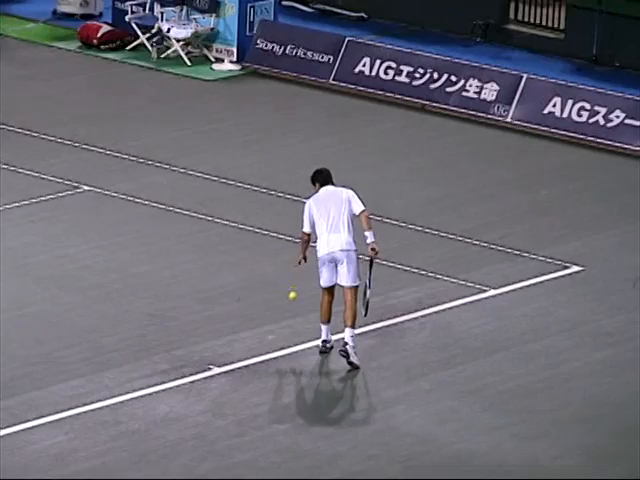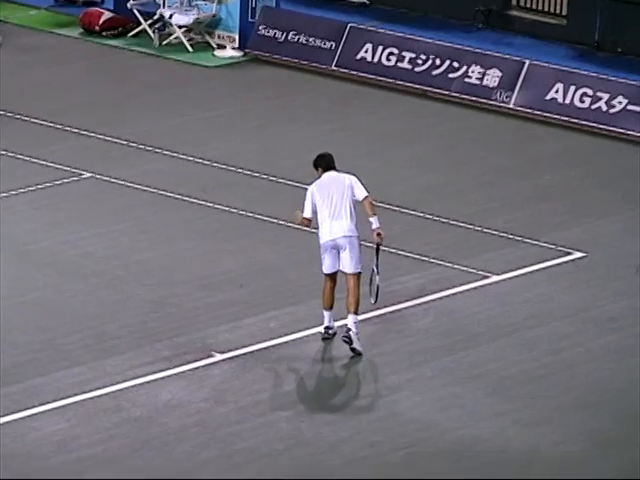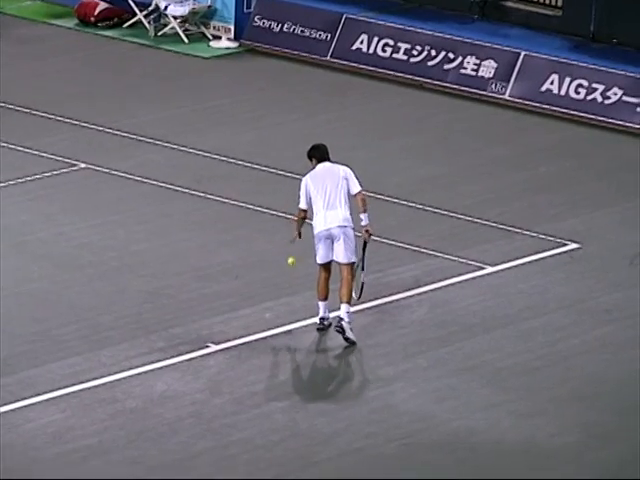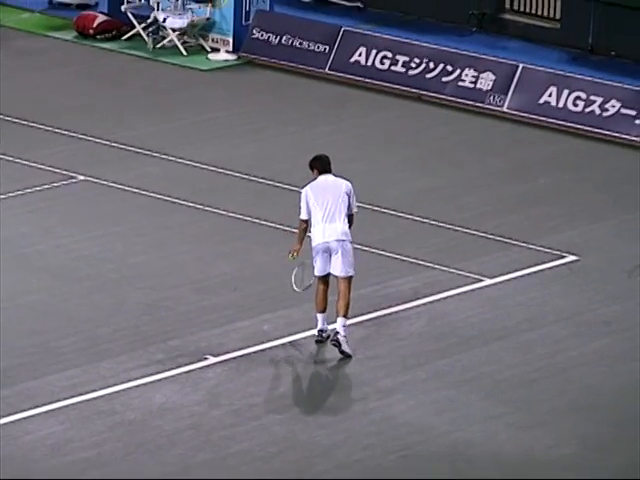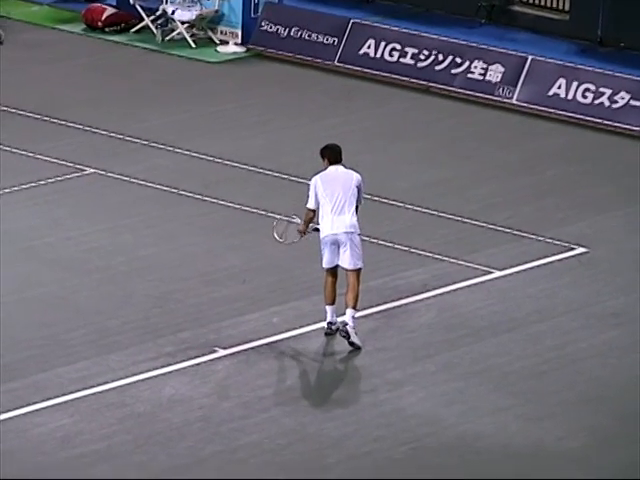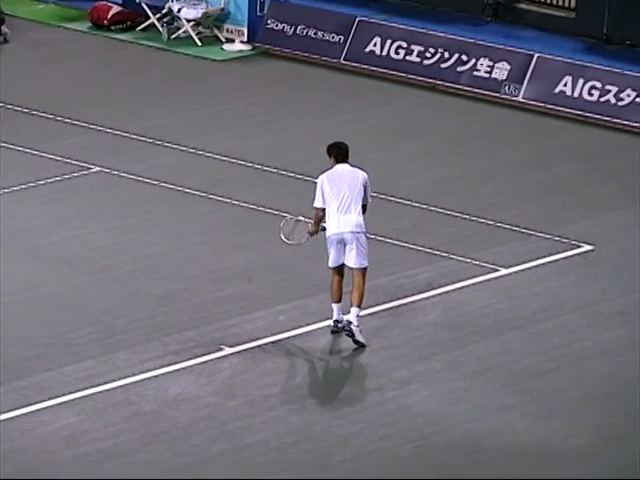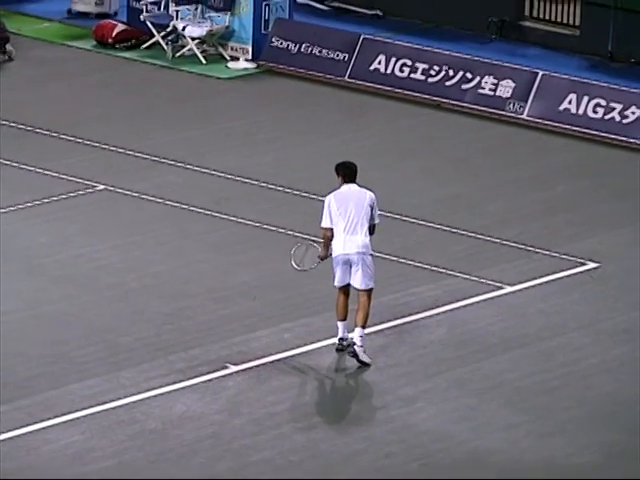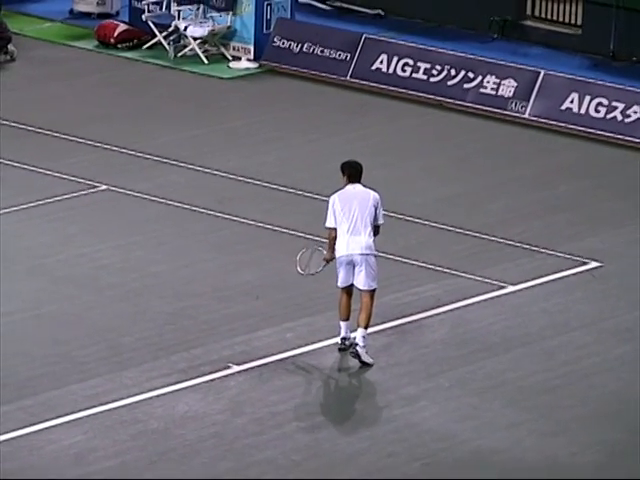
dt=0.3s
person 1, frame 1
left shoulder: (311, 202)
right shoulder: (346, 193)
left elbow: (306, 236)
right elbow: (364, 215)
left wrist: (302, 254)
right wrist: (371, 240)
left hip: (324, 251)
right hip: (346, 248)
left knee: (327, 293)
right knee: (350, 295)
left ankle: (325, 340)
right ankle: (348, 342)
person 1, frame 2
left shoulder: (313, 188)
right shoulder: (349, 179)
left elbow: (307, 221)
right elbow: (367, 201)
left wrist: (299, 217)
right wrist: (376, 226)
left hip: (327, 237)
right hip: (347, 234)
left knee: (329, 280)
right knee: (353, 282)
left ankle: (328, 326)
right ankle: (351, 329)
person 1, frame 3
left shoulder: (308, 178)
right shoulder: (344, 171)
left elbow: (303, 213)
right elbow: (360, 197)
left wrist: (297, 229)
right wrist: (365, 223)
left hip: (321, 228)
right hip: (343, 225)
left knee: (324, 270)
right knee: (347, 272)
left ankle: (323, 317)
right ankle: (344, 319)
person 1, frame 4
left shoulder: (308, 190)
right shoulder: (345, 185)
left elbow: (304, 224)
left wrist: (298, 244)
left hip: (319, 240)
right hip: (341, 238)
left knee: (322, 283)
right knee: (344, 285)
left ankle: (321, 329)
right ankle: (339, 332)
person 1, frame 5
left shoulder: (317, 180)
right shoulder: (355, 177)
left elbow: (311, 212)
left wrist: (304, 226)
left hip: (327, 232)
right hip: (349, 230)
left knee: (330, 275)
right knee: (353, 277)
left ankle: (330, 321)
right ankle: (348, 323)
person 1, frame 6
left shoulder: (324, 178)
right shoulder: (361, 176)
left elbow: (320, 212)
left wrist: (315, 227)
left hip: (334, 231)
right hip: (355, 229)
left knee: (336, 273)
right knee: (359, 276)
left ankle: (337, 319)
right ankle: (353, 322)
person 1, frame 7
left shoulder: (331, 198)
right shoulder: (369, 196)
left elbow: (328, 233)
right elbow: (372, 229)
left wrist: (325, 250)
left hip: (340, 251)
right hip: (361, 250)
left knee: (342, 292)
right knee: (364, 296)
left ankle: (342, 338)
right ankle: (357, 342)
person 1, frame 8
left shoulder: (336, 198)
right shoulder: (373, 197)
left elbow: (332, 233)
right elbow: (376, 230)
left wrist: (330, 252)
left hip: (343, 251)
right hip: (364, 251)
left knee: (345, 292)
right knee: (367, 297)
left ankle: (344, 338)
right ankle: (359, 344)
